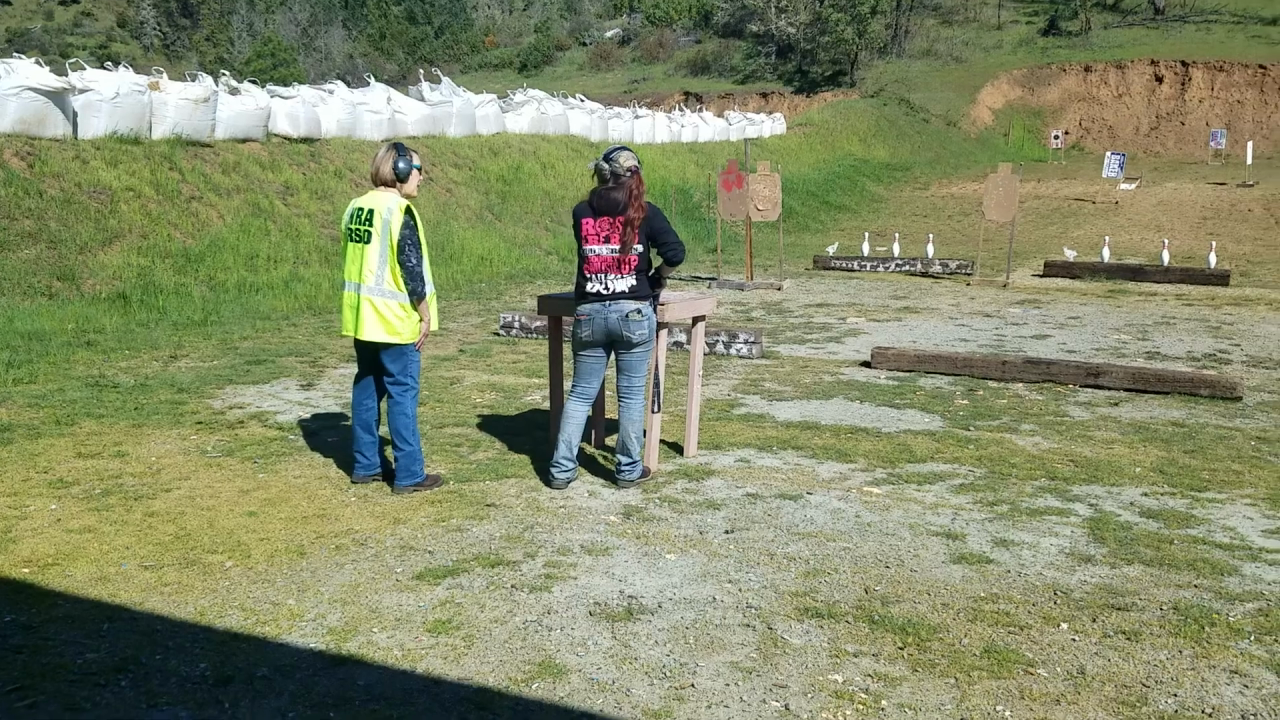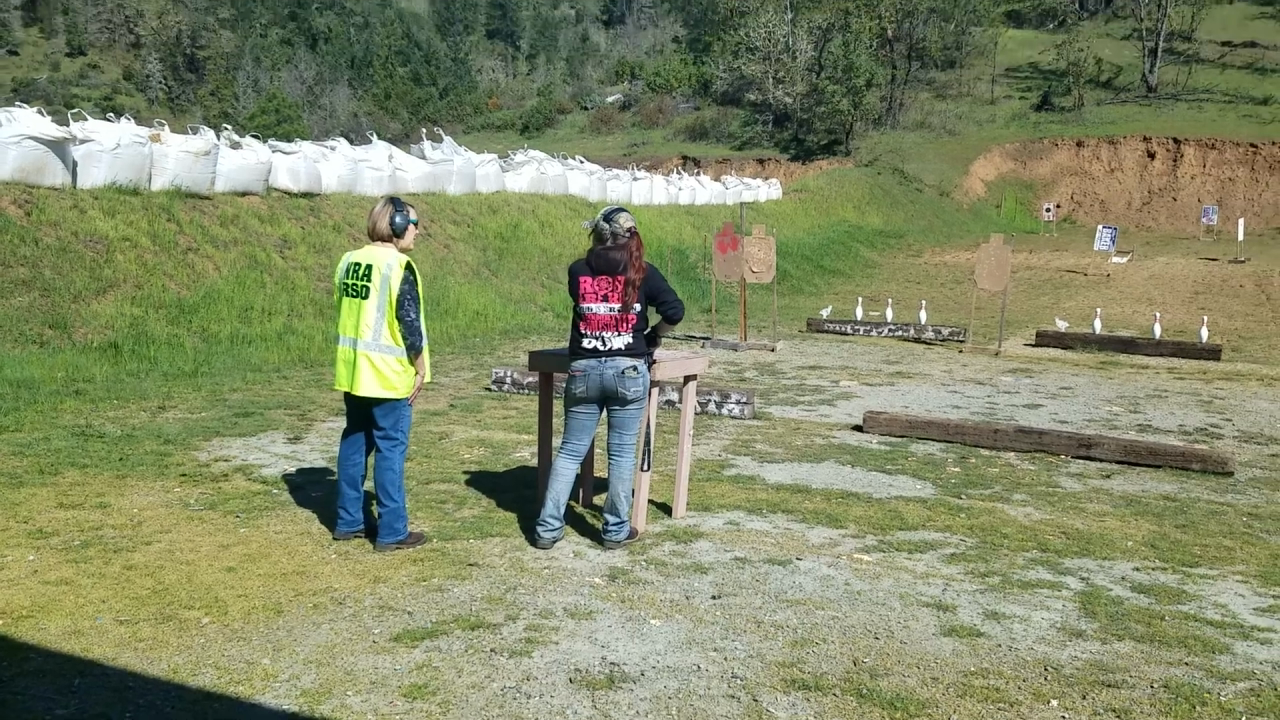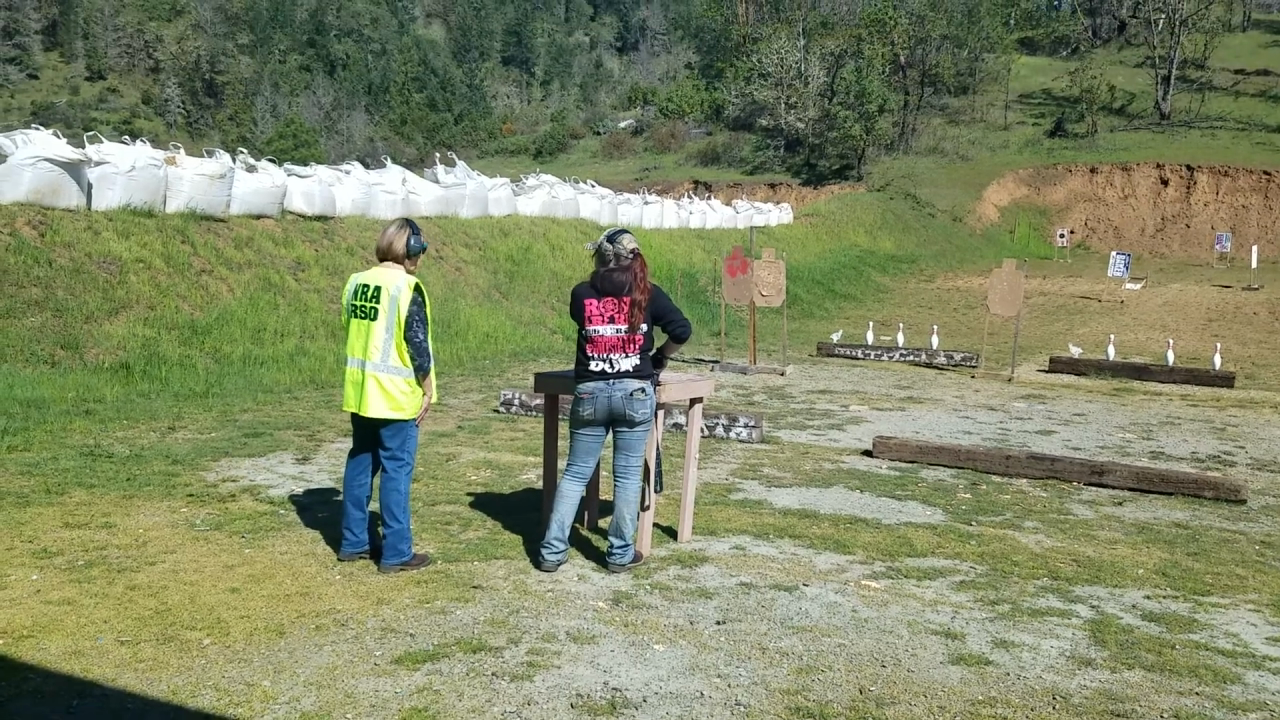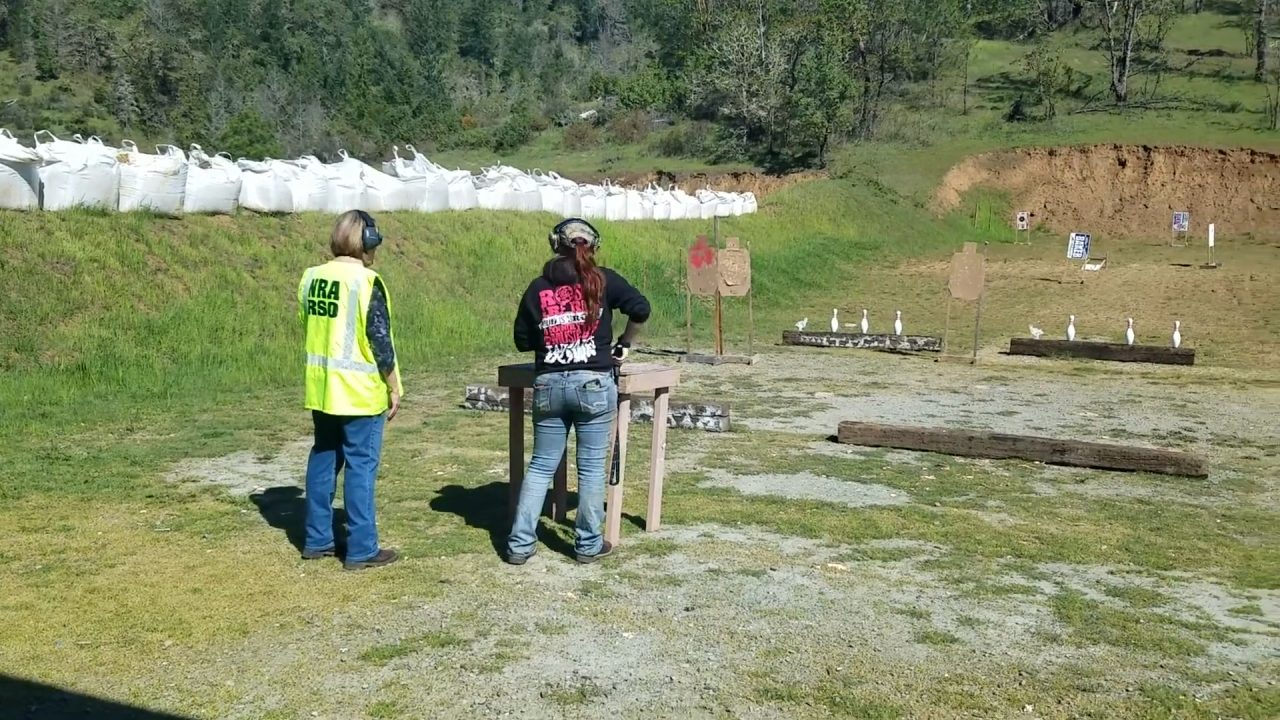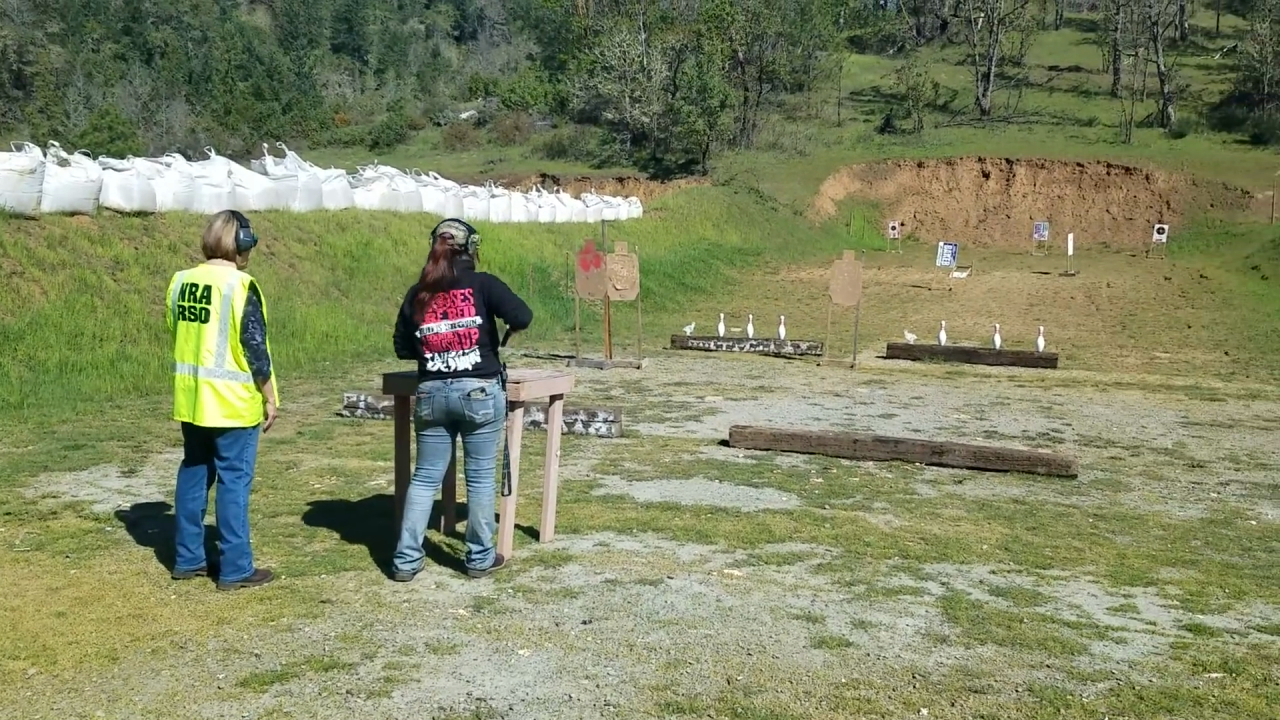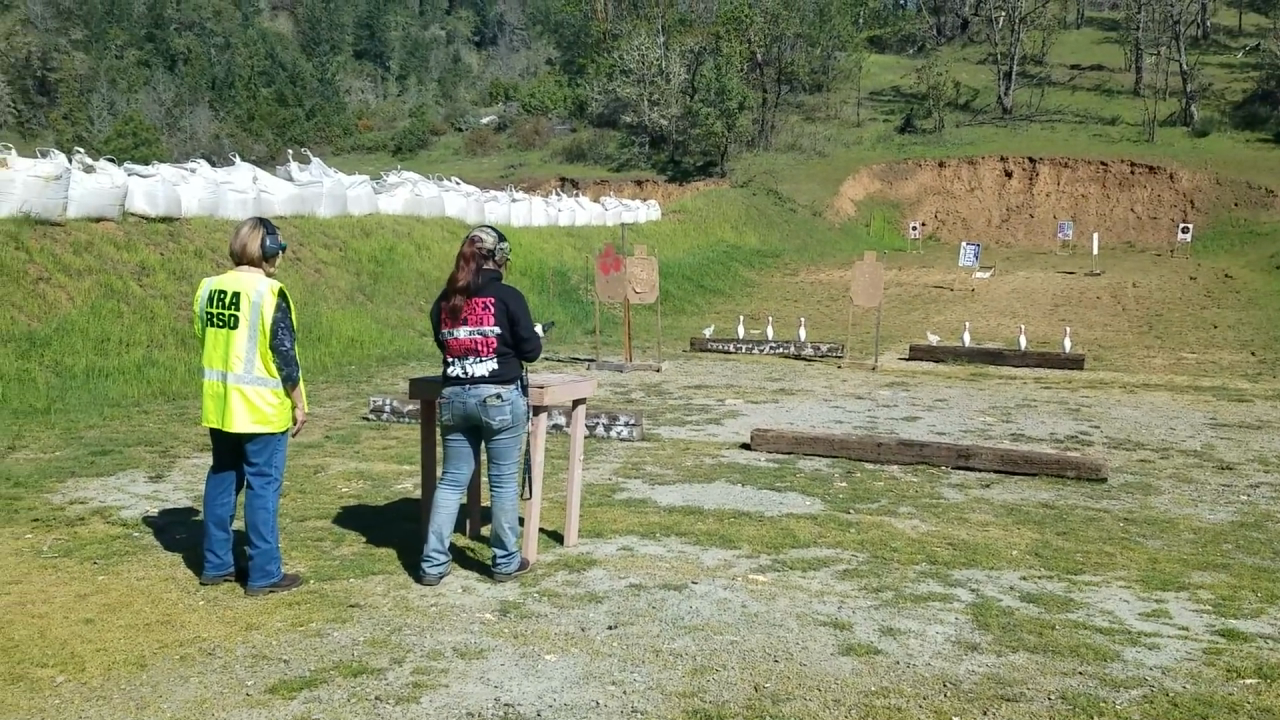
dt=0.5s
person 1, frame 1
left shoulder: (355, 208)
right shoulder: (400, 210)
right elbow: (412, 269)
right wrist: (425, 316)
left hip: (363, 317)
right hip: (395, 319)
left knee: (367, 388)
right knee: (402, 392)
left ankle: (365, 465)
right ankle: (409, 475)
person 1, frame 2
left shoulder: (349, 261)
right shoulder: (399, 266)
left elbow: (345, 311)
right elbow: (410, 324)
right wrist: (420, 369)
left hip: (353, 371)
right hip: (389, 374)
left knee: (355, 442)
right knee: (390, 449)
left ankle: (348, 521)
right ankle: (392, 531)
person 1, frame 3
left shoulder: (356, 282)
right shoulder: (407, 287)
left elbow: (351, 332)
right elbow: (418, 345)
right wrist: (427, 390)
left hip: (360, 392)
right hip: (396, 395)
left knee: (360, 463)
right knee: (396, 470)
left ankle: (353, 542)
right ankle: (396, 553)
person 1, frame 4
left shoulder: (311, 278)
right shoulder: (366, 281)
left elbow: (310, 329)
right elbow: (380, 341)
right wrist: (393, 388)
left hip: (322, 388)
right hip: (359, 392)
left knee: (323, 460)
right knee: (360, 466)
left ankle: (317, 539)
right ankle: (361, 549)
person 1, frame 5
left shoulder: (180, 281)
right shoulder: (241, 286)
left elbow: (178, 337)
right elbow: (255, 349)
right wrist: (269, 398)
left hip: (192, 400)
right hip: (233, 402)
left knee: (193, 474)
right knee: (234, 481)
left ankle: (188, 559)
right ankle: (235, 569)
person 1, frame 6
left shoulder: (208, 288)
right shoulder: (269, 292)
left elbow: (205, 342)
right elbow: (285, 355)
right wrist: (298, 404)
left hip: (219, 405)
right hip: (261, 408)
left knee: (222, 480)
right knee: (263, 487)
left ankle: (215, 564)
right ankle: (264, 574)
person 2, frame 1
left shoulder: (582, 213)
right shoulder: (645, 212)
right elbow: (675, 253)
right wrist: (657, 278)
left hip: (589, 314)
right hip: (634, 313)
left knee: (580, 393)
right knee: (631, 394)
left ankle: (561, 469)
right ankle: (629, 469)
person 2, frame 2
left shoulder: (578, 271)
right shoulder: (642, 272)
right elbow: (674, 311)
right wrist: (653, 337)
left hip: (584, 371)
right hip: (628, 370)
left knee: (570, 451)
right knee: (622, 453)
left ankle: (547, 528)
right ankle: (616, 530)
person 2, frame 3
left shoulder: (582, 294)
right shoulder: (647, 293)
right elbow: (682, 330)
right wrist: (659, 357)
left hip: (590, 393)
right hip: (635, 393)
left knee: (575, 473)
right knee: (628, 475)
left ankle: (552, 551)
right ankle: (620, 554)
person 2, frame 4
left shoulder: (537, 288)
right shoulder: (603, 279)
left elbow: (522, 339)
right elbow: (641, 308)
right wrist: (623, 343)
left hip: (549, 385)
right hip: (594, 384)
left knee: (541, 465)
right knee: (592, 466)
left ankle: (519, 543)
right ankle: (589, 544)
person 2, frame 5
left shoulder: (417, 294)
right shoulder: (481, 284)
left elbow: (403, 347)
right elbow: (522, 315)
right wrist: (508, 332)
left hip: (432, 393)
right hip: (480, 391)
left knee: (425, 477)
right knee: (480, 477)
left ankle: (406, 560)
right ankle: (480, 558)
person 2, frame 6
left shoulder: (445, 299)
right shoulder: (507, 296)
right elbow: (530, 351)
right wrist: (535, 335)
left hip: (454, 397)
right hip: (500, 397)
left knee: (451, 480)
right knee: (504, 481)
left ankle: (432, 563)
right ankle: (505, 562)
